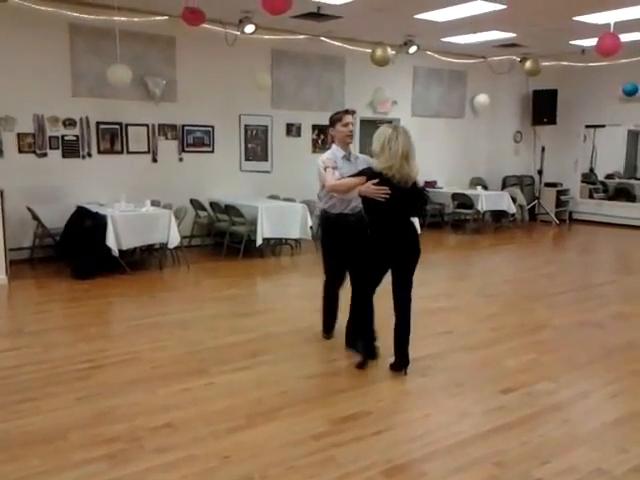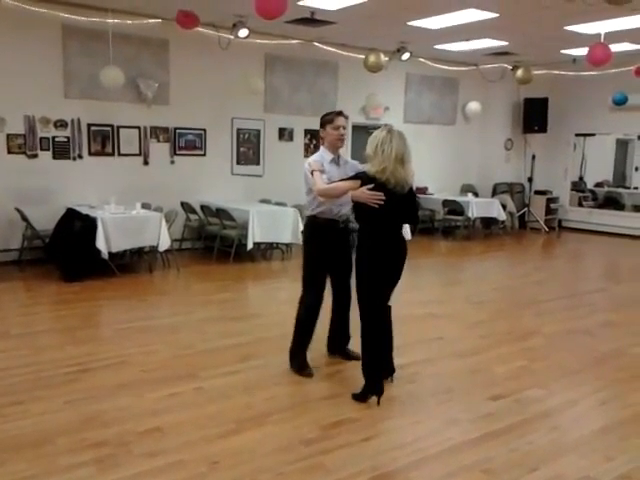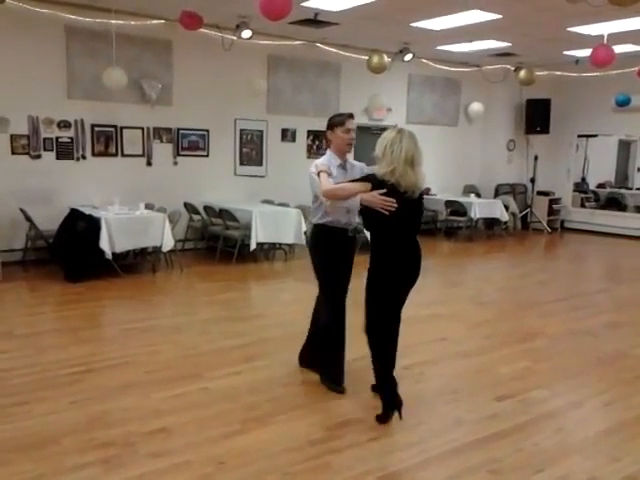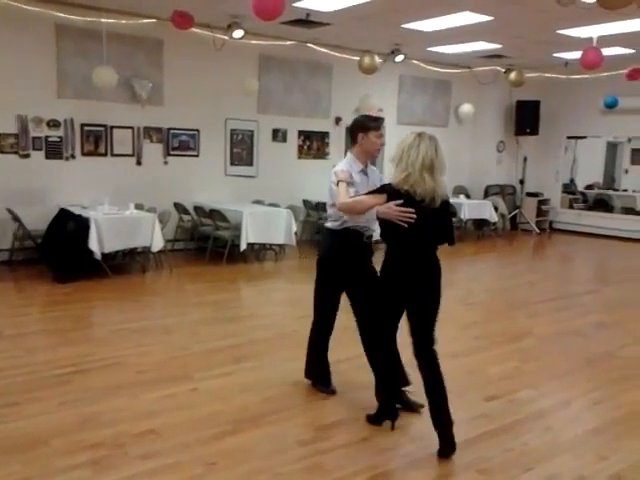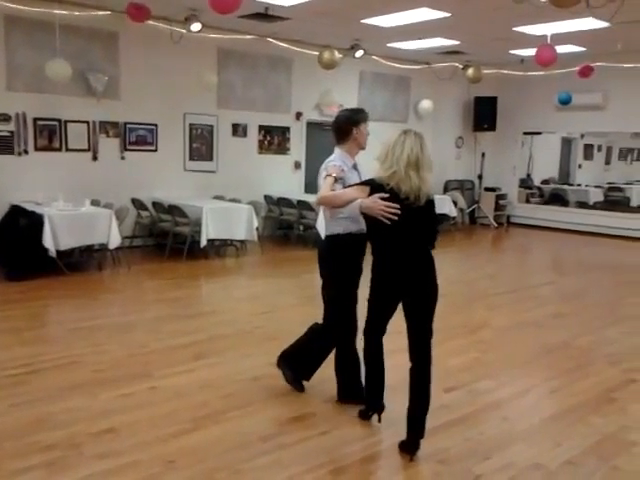
dt=0.5s
person 1, frame 1
left shoulder: (373, 174)
right shoulder: (410, 176)
left elbow: (332, 186)
left wrist: (329, 167)
left hip: (382, 242)
right hip: (408, 241)
left knee: (365, 292)
right knee: (403, 298)
left ankle: (368, 348)
right ankle: (401, 358)
person 1, frame 2
left shoulder: (367, 178)
right shoulder: (405, 182)
left elbow: (322, 190)
right elbow: (412, 218)
left wrist: (316, 170)
left hip: (372, 252)
right hip: (396, 250)
left knee: (369, 314)
right knee: (382, 307)
left ankle: (373, 383)
right ankle: (386, 366)
person 1, frame 3
left shoulder: (377, 182)
right shoulder: (415, 186)
left elbow: (329, 192)
left wrist: (323, 172)
left hip: (386, 262)
right hip: (411, 260)
left knee: (376, 327)
right knee: (390, 321)
left ankle: (391, 399)
right ankle: (384, 381)
person 1, frame 4
left shoulder: (394, 191)
right shoulder: (439, 196)
left elbow: (345, 205)
right elbow: (446, 236)
left wrist: (343, 180)
left hip: (397, 275)
right hip: (429, 276)
left knee: (385, 338)
right knee: (425, 348)
left ankle: (386, 408)
right ankle: (445, 433)
person 1, frame 5
left shoulder: (377, 187)
right shoulder: (425, 195)
left elbow: (325, 198)
left wrist: (331, 176)
left hip: (387, 275)
right hip: (422, 276)
left knee: (373, 336)
right knee: (420, 351)
left ankle: (373, 404)
right ankle: (413, 435)
person 2, frame 1
left shoulder: (361, 160)
right shoulder: (326, 160)
right elbow: (335, 188)
right wrist: (361, 190)
left hip: (357, 222)
right hip: (334, 224)
left knee: (362, 280)
right knee: (334, 278)
left ankle: (354, 336)
right ankle: (329, 324)
person 2, frame 2
left shoulder: (351, 165)
right shoulder: (314, 163)
right elbow: (324, 194)
right wrist: (354, 195)
left hip: (342, 230)
right hip: (319, 230)
left knee: (343, 291)
right knee: (312, 294)
left ankle: (338, 344)
right ankle: (297, 356)
person 2, frame 3
left shoulder: (357, 168)
right shoulder: (320, 167)
right elbow: (330, 198)
right wrist: (364, 198)
left hip: (347, 238)
right hip: (326, 238)
left knee: (329, 300)
right knee: (334, 304)
left ankle: (311, 355)
right ankle: (331, 371)
person 2, frame 4
left shoulder: (374, 175)
right shoulder: (342, 172)
left elbow: (391, 198)
right elbow: (346, 209)
right wrist: (381, 211)
left hip: (362, 248)
right hip: (339, 247)
left knee: (374, 317)
right knee: (326, 314)
right ankle: (318, 374)
person 2, frame 5
left shoulder: (352, 167)
right shoulder: (335, 167)
left elbow: (355, 203)
right elbow: (330, 204)
right wrist: (363, 205)
left hip: (350, 247)
right hip: (340, 249)
left knee: (343, 319)
right knee: (339, 320)
left ankle: (349, 387)
right ankle: (293, 361)
